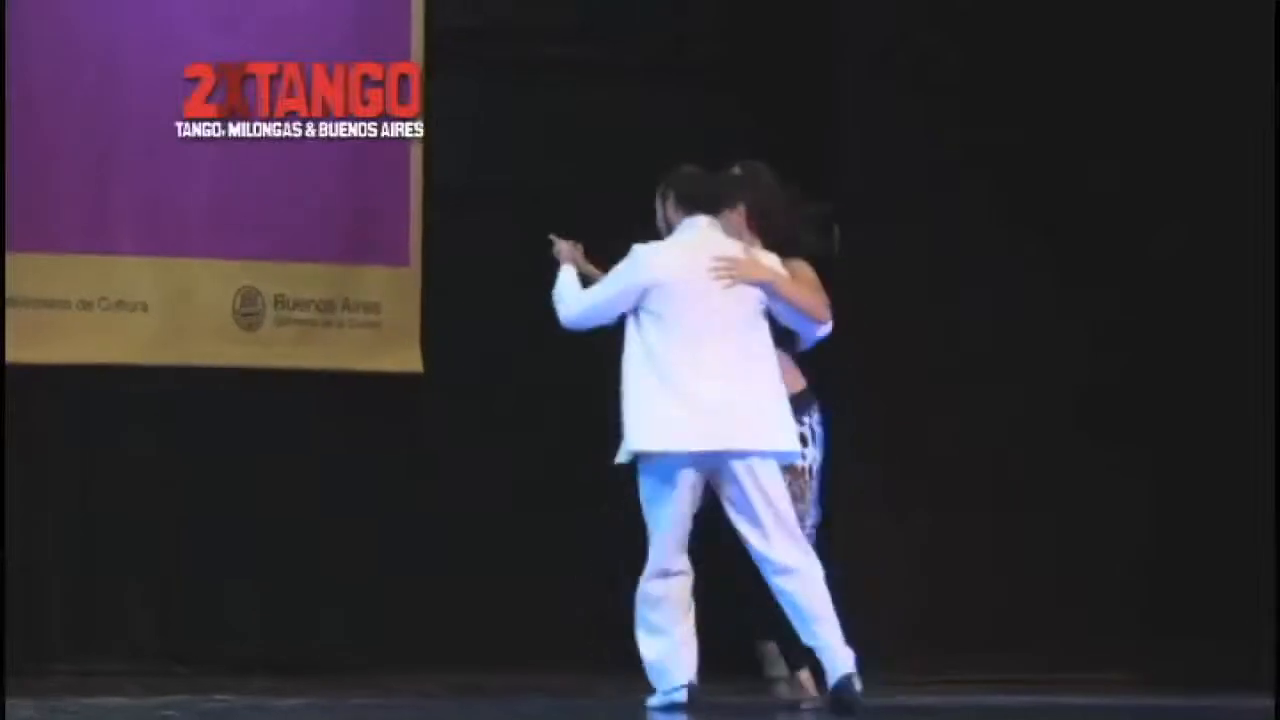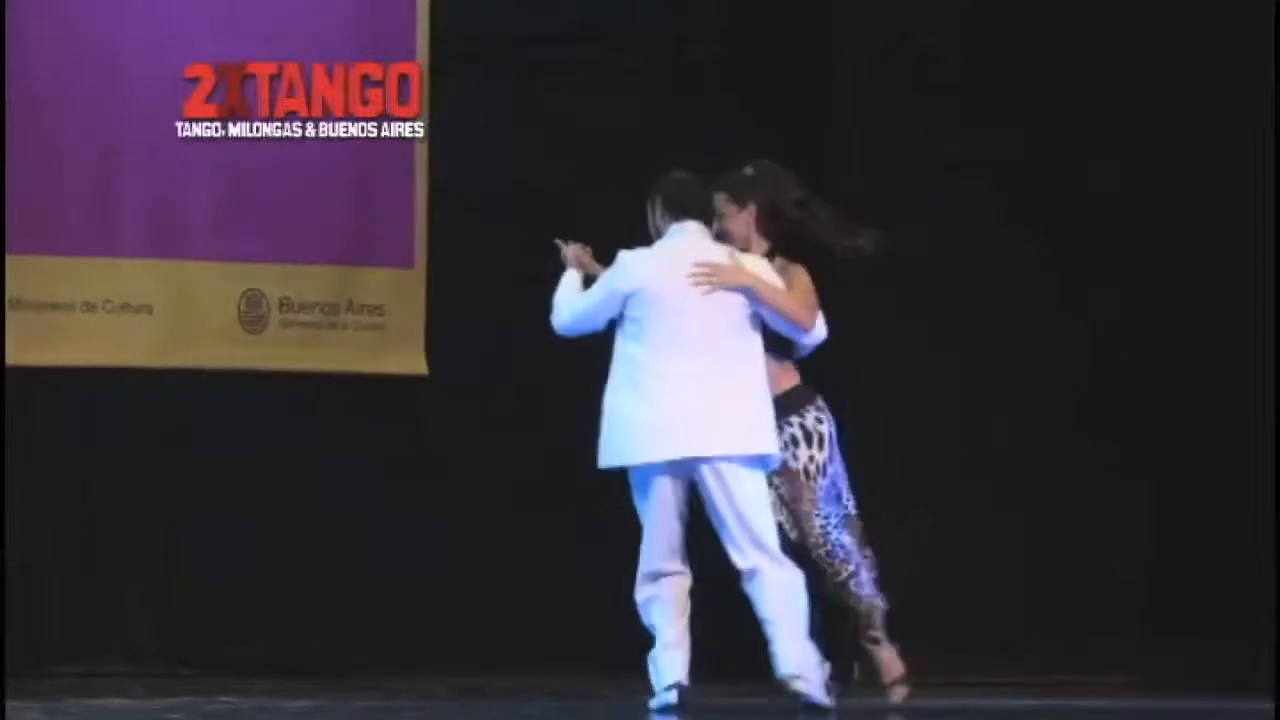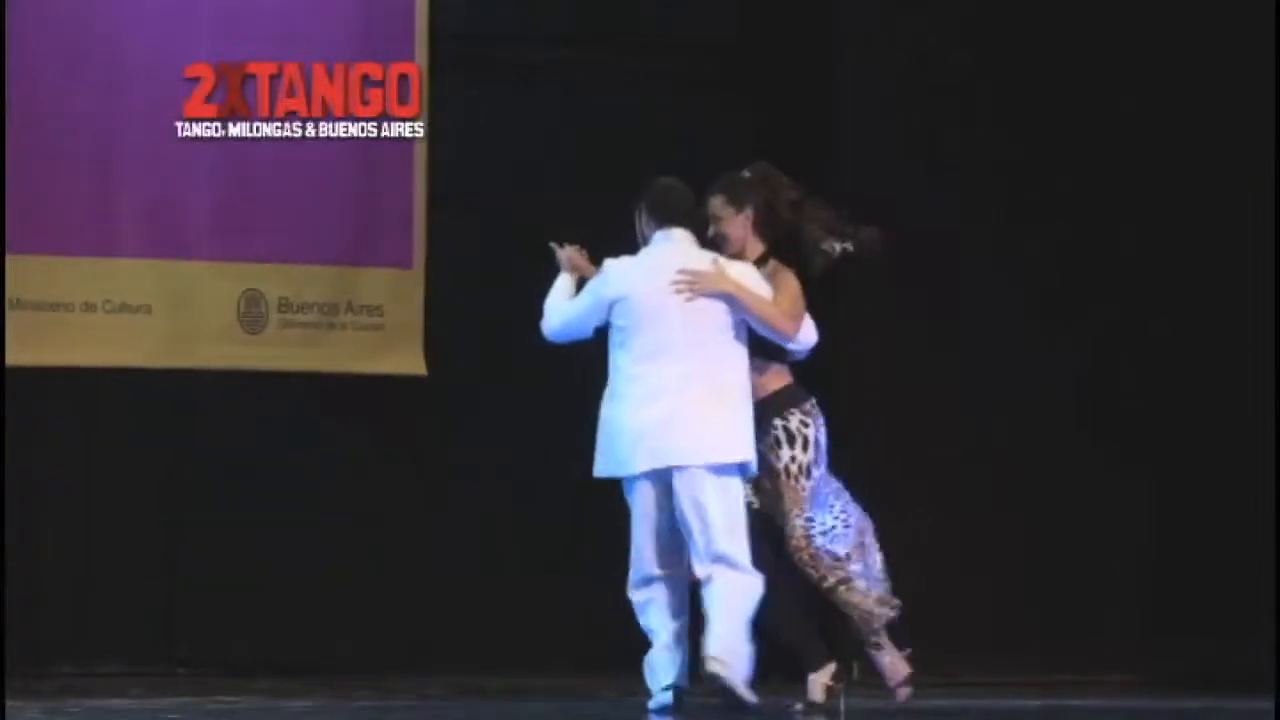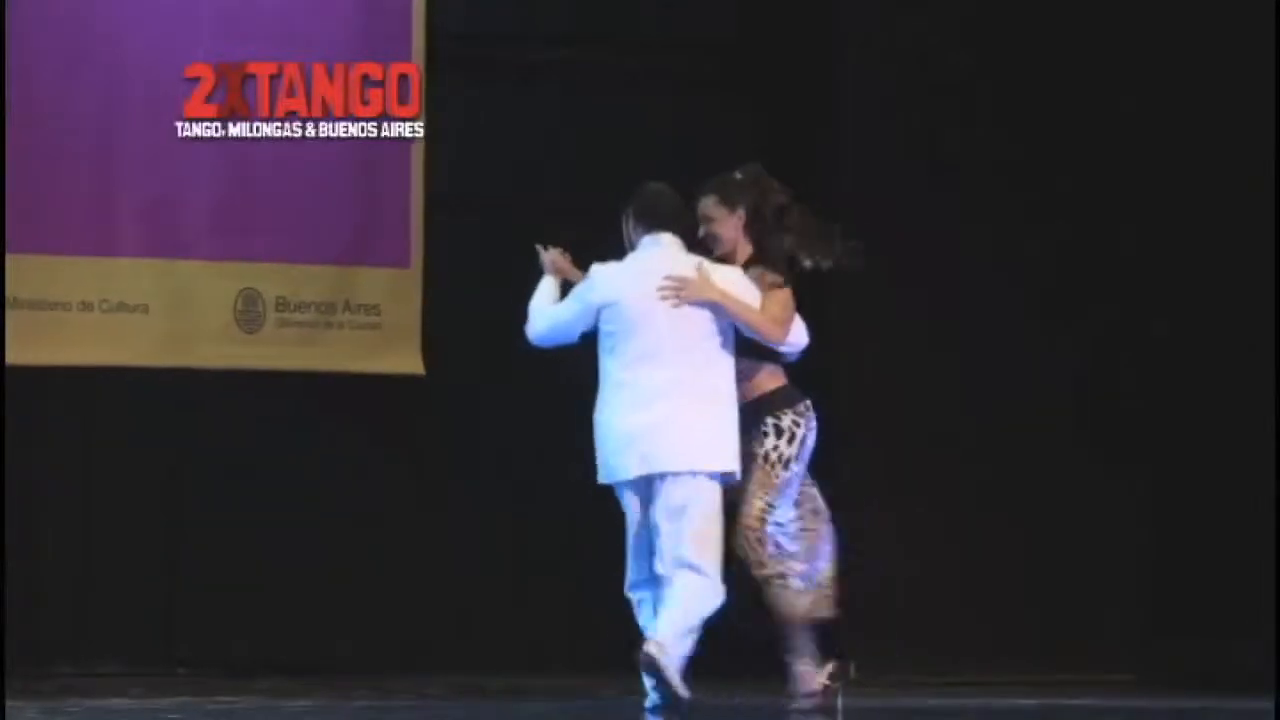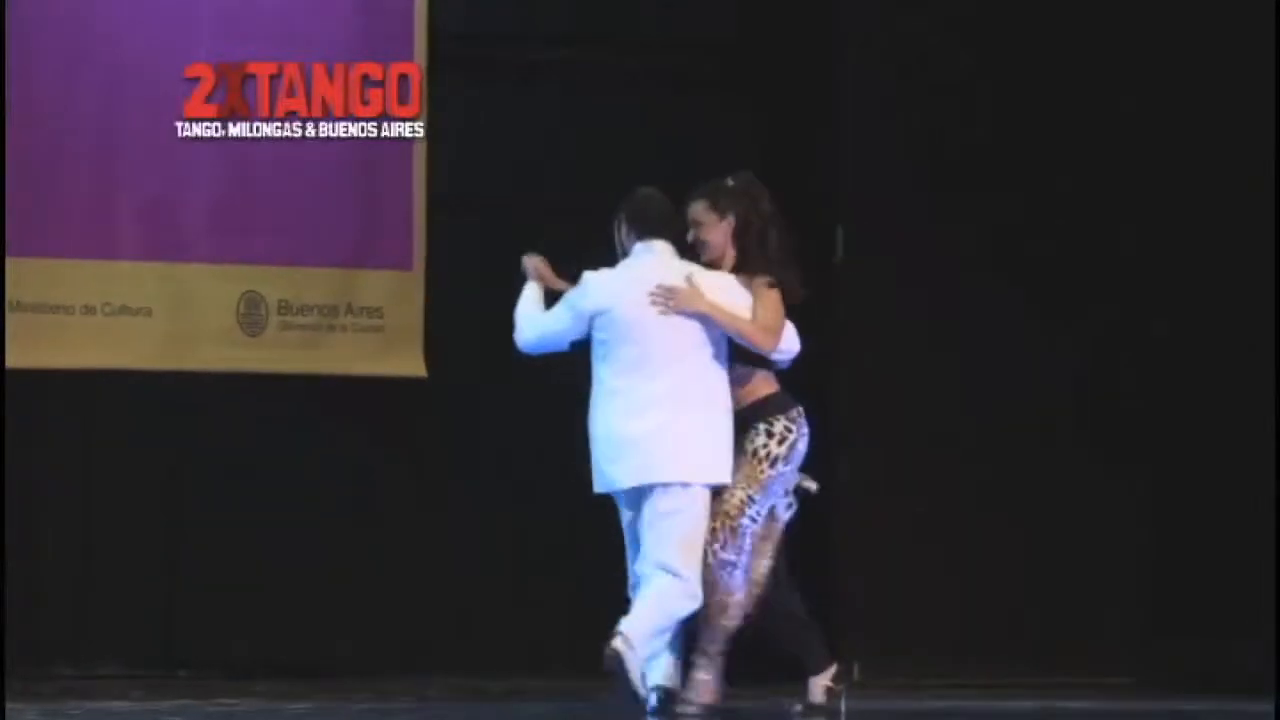
dt=0.1s
person 1, frame 1
left shoulder: (789, 268)
right shoulder: (714, 267)
left elbow: (820, 314)
left wrist: (769, 276)
right wrist: (585, 269)
left hip: (791, 415)
left ankle: (797, 666)
right ankle: (779, 662)
person 1, frame 2
left shoulder: (786, 271)
right shoulder: (737, 271)
left elbow: (805, 321)
left wrist: (746, 283)
left hip: (794, 418)
left knee: (828, 539)
left ankle: (881, 646)
person 1, frame 3
left shoulder: (778, 276)
right shoulder: (732, 275)
left elbow: (787, 326)
right elbow: (681, 303)
left wrist: (729, 290)
left hip: (788, 420)
right hip: (749, 423)
left knee: (810, 536)
left ankle: (881, 645)
right ankle: (819, 666)
person 1, frame 4
left shoulder: (770, 279)
right shoulder: (713, 276)
left elbow: (777, 331)
left wrist: (715, 298)
left hip: (781, 419)
right hip: (744, 422)
left knee: (759, 530)
right knee: (768, 541)
left ankle: (804, 656)
right ankle: (811, 667)
person 1, frame 5
left shoulder: (760, 287)
right shoulder: (701, 284)
left elbow: (766, 341)
left wrist: (704, 308)
left hip: (770, 426)
right hip: (735, 430)
left knee: (726, 538)
right knee: (754, 558)
left ankle: (707, 672)
right ankle: (819, 672)
person 2, frame 1
left shoulder: (649, 260)
right shoulder: (757, 263)
left elbow: (575, 314)
right elbow: (816, 324)
left wrist: (568, 269)
right wrist: (784, 353)
left hip: (674, 429)
right hip: (748, 427)
left knee: (666, 563)
right knee: (788, 554)
right ankle: (838, 668)
person 2, frame 2
left shoulder: (635, 267)
right shoulder: (747, 268)
left elbow: (568, 321)
right elbow: (811, 330)
left wrist: (573, 272)
left hip: (656, 436)
right hip: (728, 434)
left knee: (662, 567)
right knee: (762, 559)
left ankle: (669, 679)
right ankle: (799, 668)
person 2, frame 3
left shoulder: (619, 274)
right shoulder: (735, 275)
left elbow: (556, 326)
right elbow: (803, 336)
left wrist: (569, 275)
left hip: (638, 440)
right hip: (709, 439)
left knee: (655, 573)
right knee: (726, 565)
right ankle: (727, 659)
person 2, frame 4
left shoulder: (606, 280)
right shoulder: (723, 278)
left elbow: (541, 330)
right elbow: (794, 338)
left wrist: (553, 277)
left hip: (630, 445)
right hip: (695, 445)
left knee: (649, 575)
right knee: (694, 573)
right ankle: (665, 650)
person 2, frame 5
left shoulder: (599, 288)
right shoulder: (717, 286)
left elbow: (530, 338)
right elbow: (785, 347)
left wrist: (535, 285)
left hip: (621, 451)
right hip: (685, 449)
left knee: (648, 574)
right knee: (673, 577)
right ankle: (631, 645)
